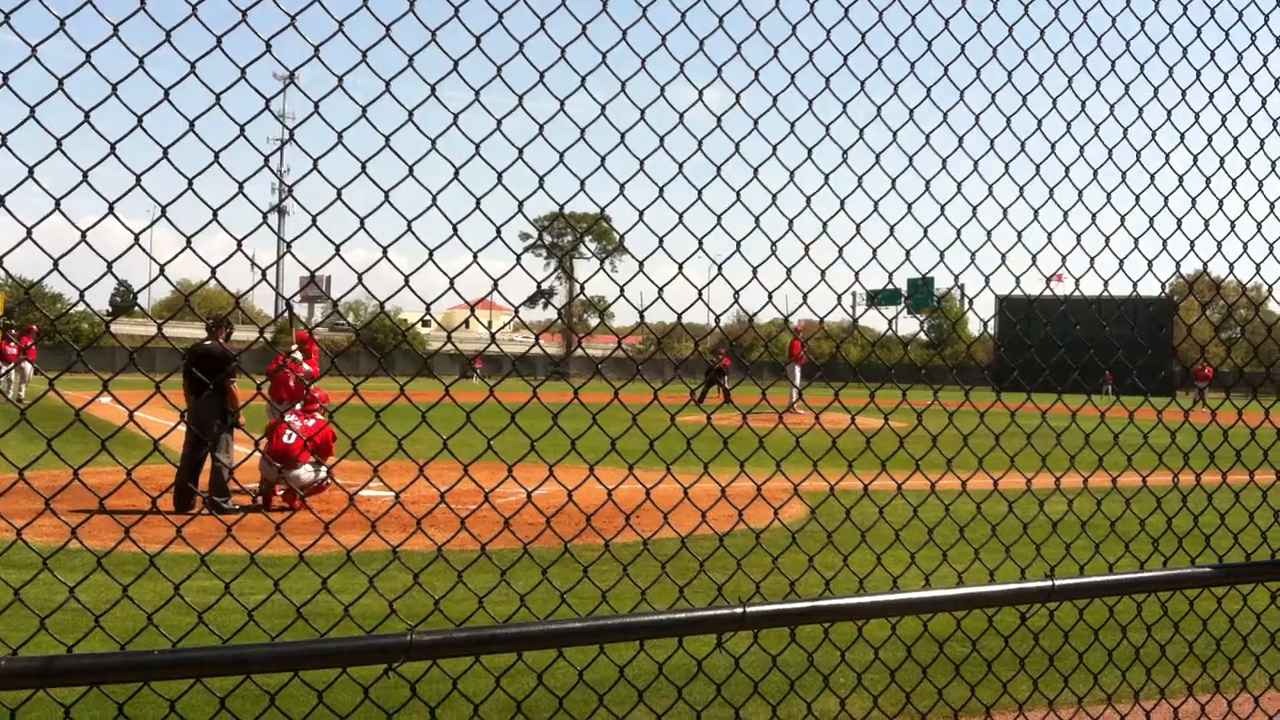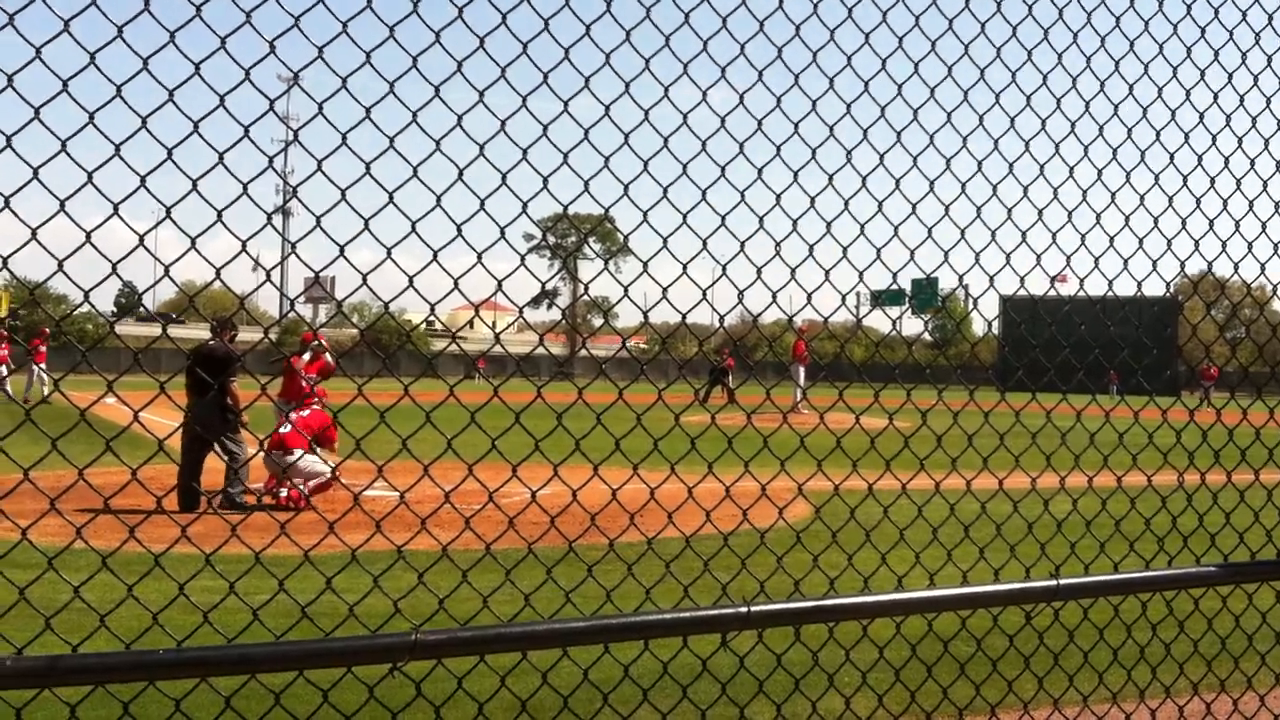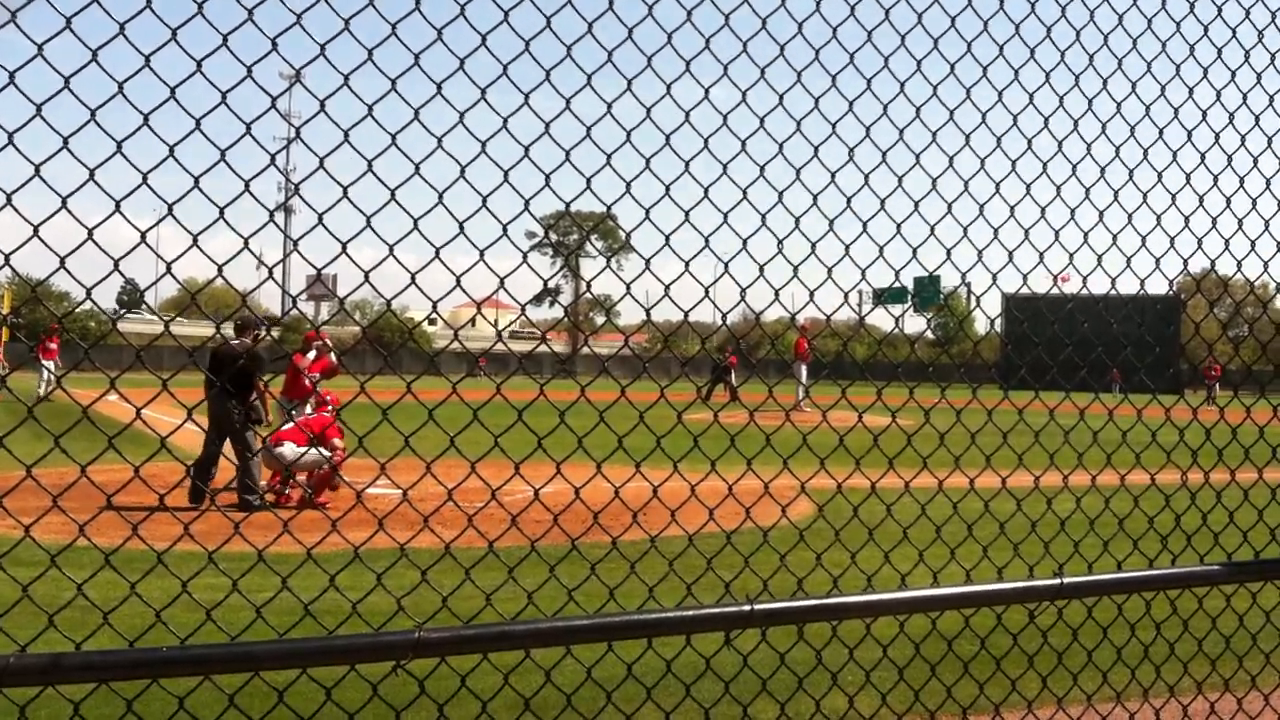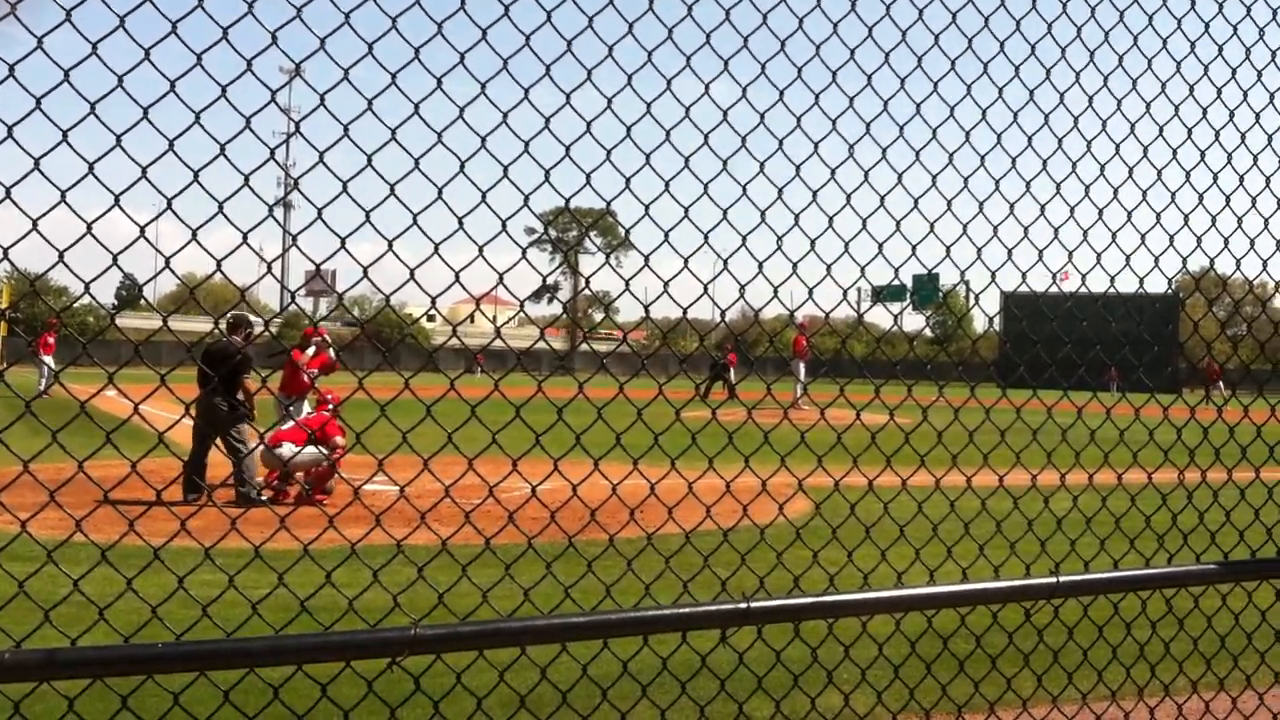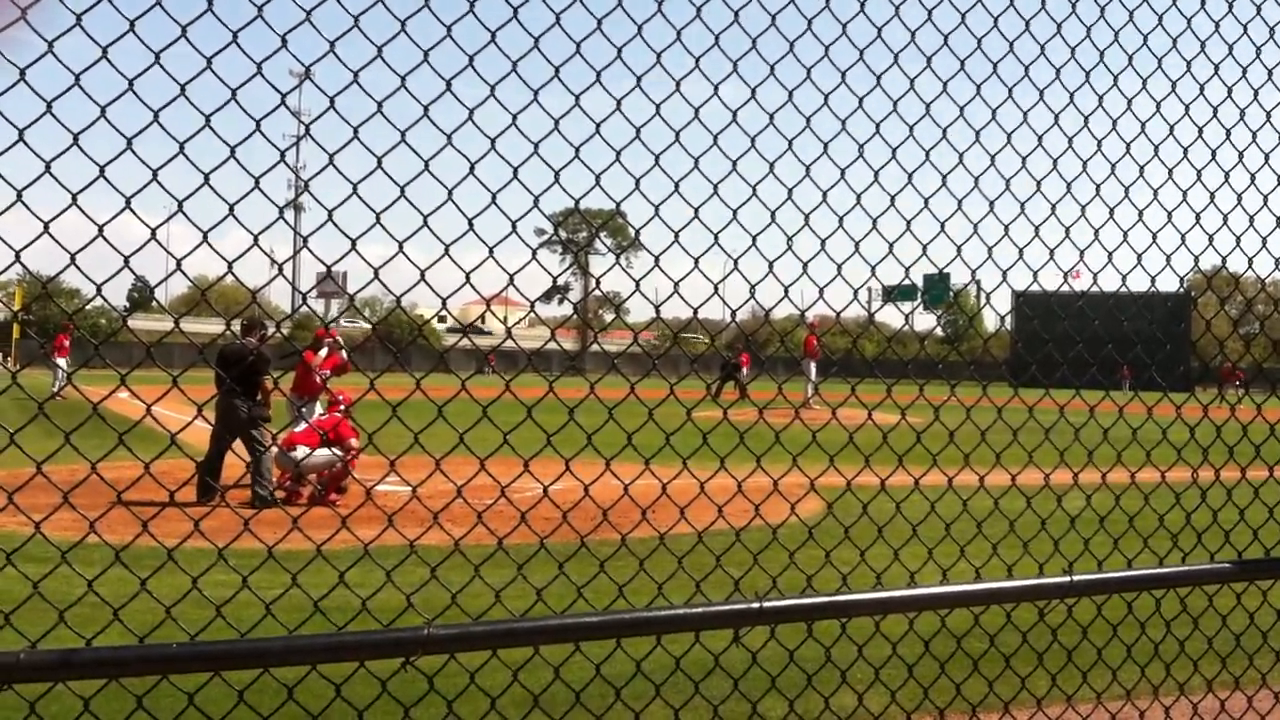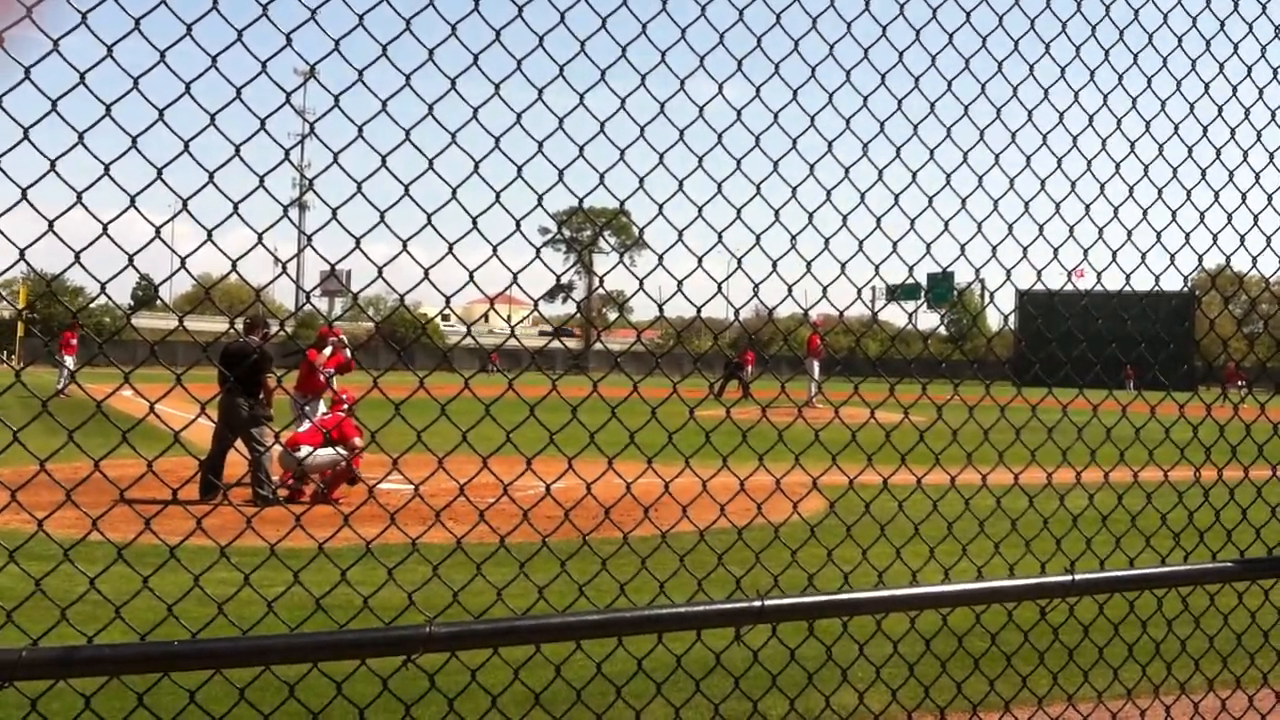
dt=0.5s
person 1, frame 1
left shoulder: (192, 351)
right shoulder: (225, 352)
left elbow: (186, 384)
right elbow: (231, 386)
right wrist: (238, 413)
left hip: (196, 409)
right hip: (217, 410)
left knee: (191, 456)
right knee: (222, 457)
left ankle: (183, 501)
right ankle: (219, 502)
person 1, frame 2
left shoulder: (196, 351)
right shoulder: (228, 352)
left elbow: (189, 384)
right elbow: (231, 386)
right wrist: (240, 412)
left hip: (195, 408)
right hip: (217, 409)
left knee: (191, 456)
right knee: (237, 452)
left ankle: (188, 501)
right ankle: (233, 498)
person 1, frame 3
left shoulder: (218, 350)
right shoulder: (253, 353)
left elbow: (208, 382)
right elbow: (259, 386)
right wrist: (266, 412)
left hip: (216, 405)
right hip: (238, 408)
left knee: (210, 451)
right knee: (249, 455)
left ankle: (197, 496)
right ankle: (250, 500)
person 1, frame 4
left shoulder: (210, 348)
right shoulder: (241, 351)
left elbow: (201, 378)
right elbow: (245, 384)
right wrist: (252, 408)
left hip: (204, 403)
right hip: (226, 405)
left knee: (199, 449)
right knee: (242, 450)
left ankle: (192, 493)
right ankle: (249, 495)
person 1, frame 5
left shoulder: (225, 350)
right shoulder: (258, 353)
left elbow: (218, 381)
right elbow: (265, 386)
right wrist: (267, 407)
left hip: (224, 403)
right hip: (246, 407)
left knee: (216, 450)
right knee: (261, 451)
left ankle: (205, 493)
right ankle: (263, 497)
person 1, frame 6
left shoulder: (228, 348)
right shoulder: (261, 352)
left elbow: (221, 379)
right elbow: (268, 384)
right wrist: (268, 406)
left hip: (227, 402)
right hip: (249, 405)
left knee: (218, 448)
right knee: (261, 450)
left ankle: (208, 491)
right ankle: (265, 495)
